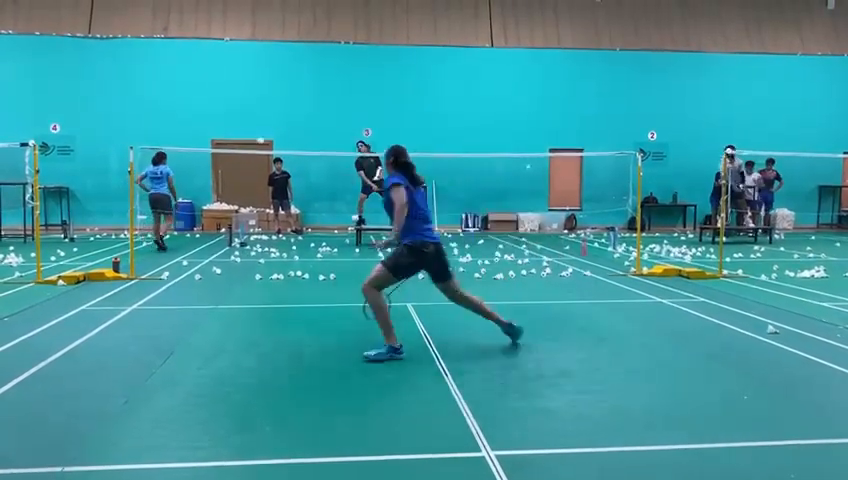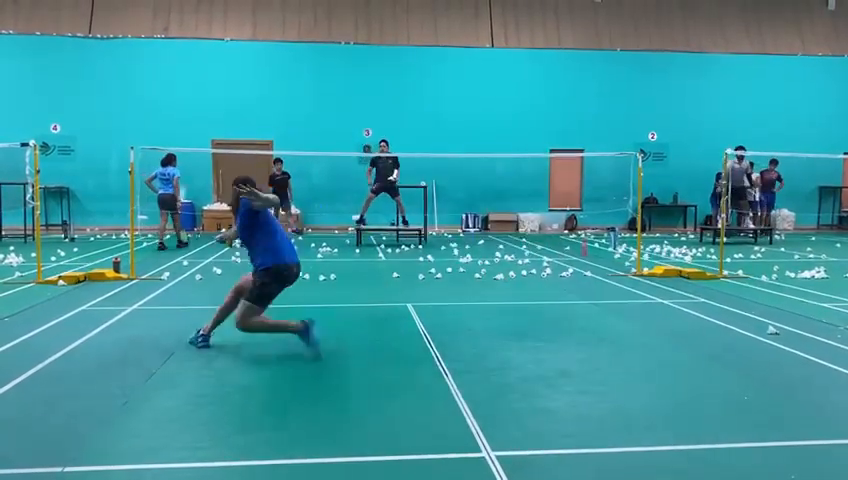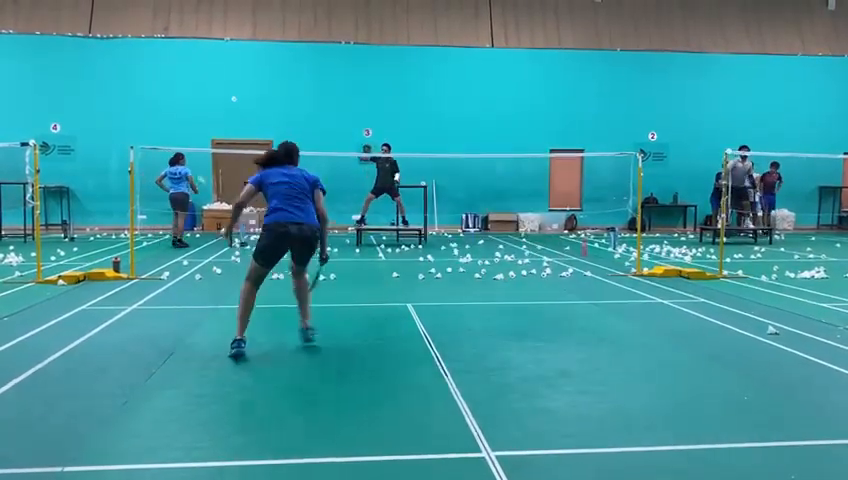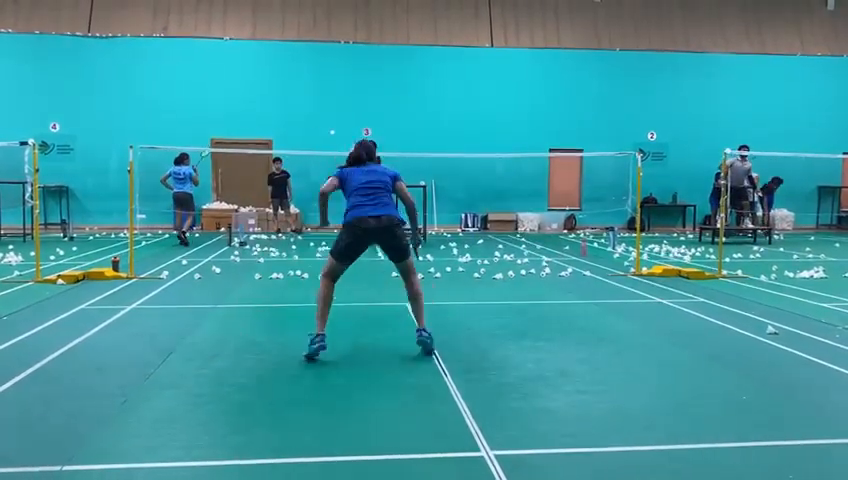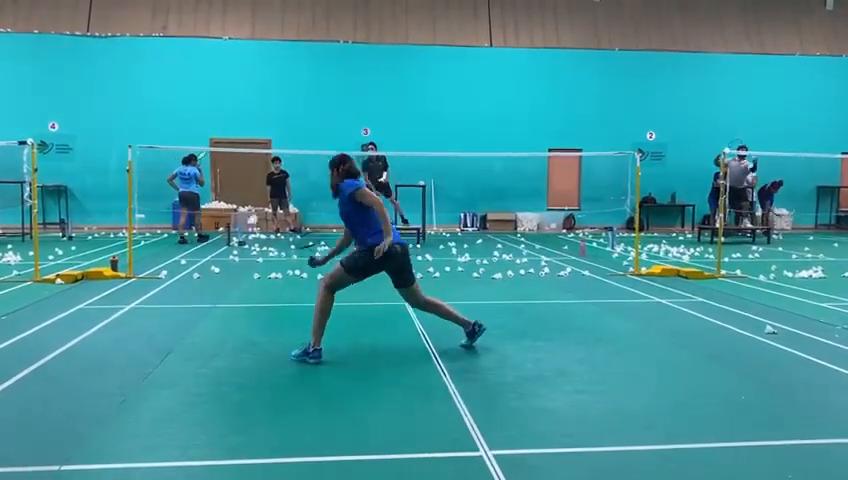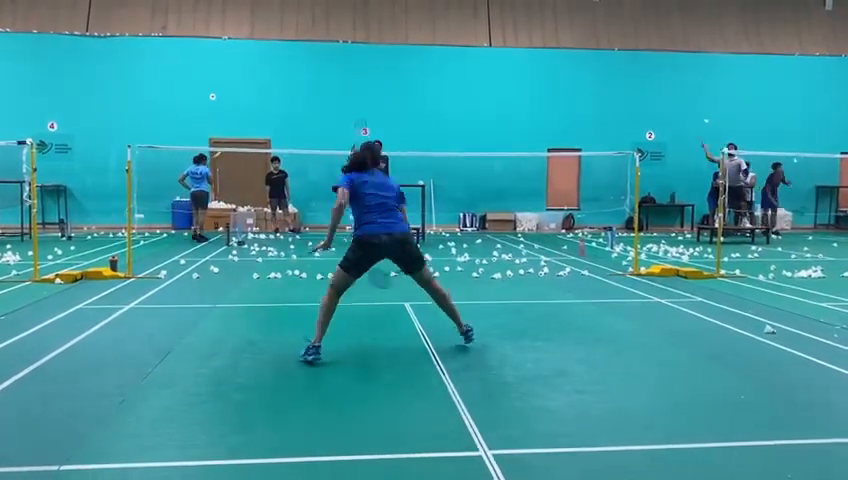
dt=0.4s
person 1, frame 1
left shoulder: (394, 180)
right shoulder: (416, 183)
left elbow: (401, 203)
left wrist: (394, 236)
left hip: (415, 247)
right hip: (431, 247)
left knee: (370, 288)
right knee: (455, 294)
left ankle: (393, 346)
right ankle: (505, 324)
person 1, frame 2
left shoulder: (248, 205)
left elbow: (273, 200)
left wrist: (257, 195)
left hip: (276, 269)
right hip: (288, 266)
left knee: (244, 323)
right knee: (240, 290)
left ankle: (302, 327)
right ankle: (208, 331)
person 1, frame 3
left shoulder: (264, 175)
right shoulder: (310, 177)
left elbow: (240, 201)
right elbow: (323, 214)
left wrist: (229, 228)
right wrist: (323, 247)
left hip: (277, 229)
right hip: (306, 231)
left knee: (252, 282)
right knee: (298, 273)
left ankle: (239, 339)
right ankle: (306, 325)
person 1, frame 4
left shoulder: (344, 172)
right shoulder: (388, 172)
left elbow: (324, 190)
right elbow: (409, 202)
left wrist: (323, 219)
right wrist: (416, 231)
left hip: (356, 225)
right hip: (389, 223)
left knee: (328, 277)
right knee: (411, 276)
left ankle: (319, 336)
right ankle: (422, 330)
person 1, frame 5
left shoulder: (349, 186)
right shoulder: (347, 194)
left elbow: (376, 202)
right elbow: (349, 238)
left wrist: (388, 237)
right wrist: (325, 258)
left hip: (378, 250)
right hip: (398, 249)
left knee: (327, 286)
right knee: (418, 301)
left ankle: (314, 349)
right ankle: (470, 327)
person 1, frame 6
left shoulder: (349, 177)
right shoulder: (391, 183)
left elbow: (339, 204)
left wrist: (329, 238)
right wrist: (405, 256)
left hip: (368, 241)
right hip: (400, 238)
left knee: (334, 289)
right knee: (431, 285)
left ankle: (315, 346)
right ankle: (464, 329)
